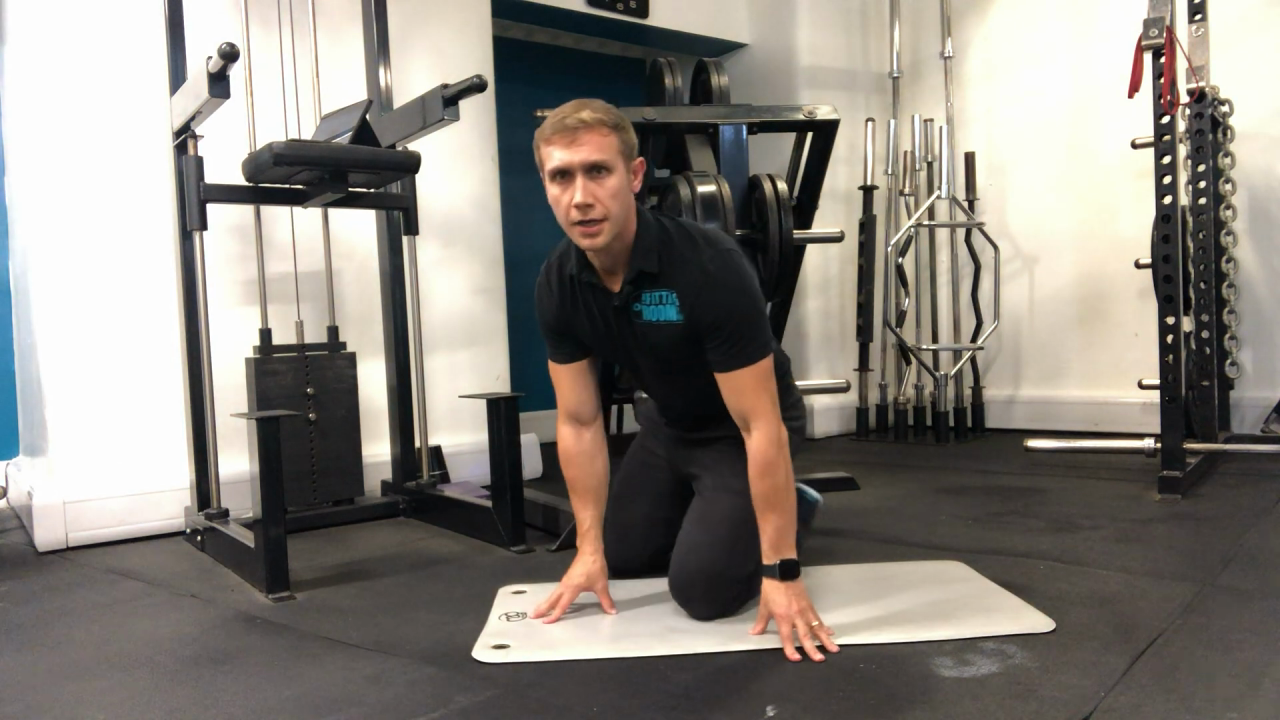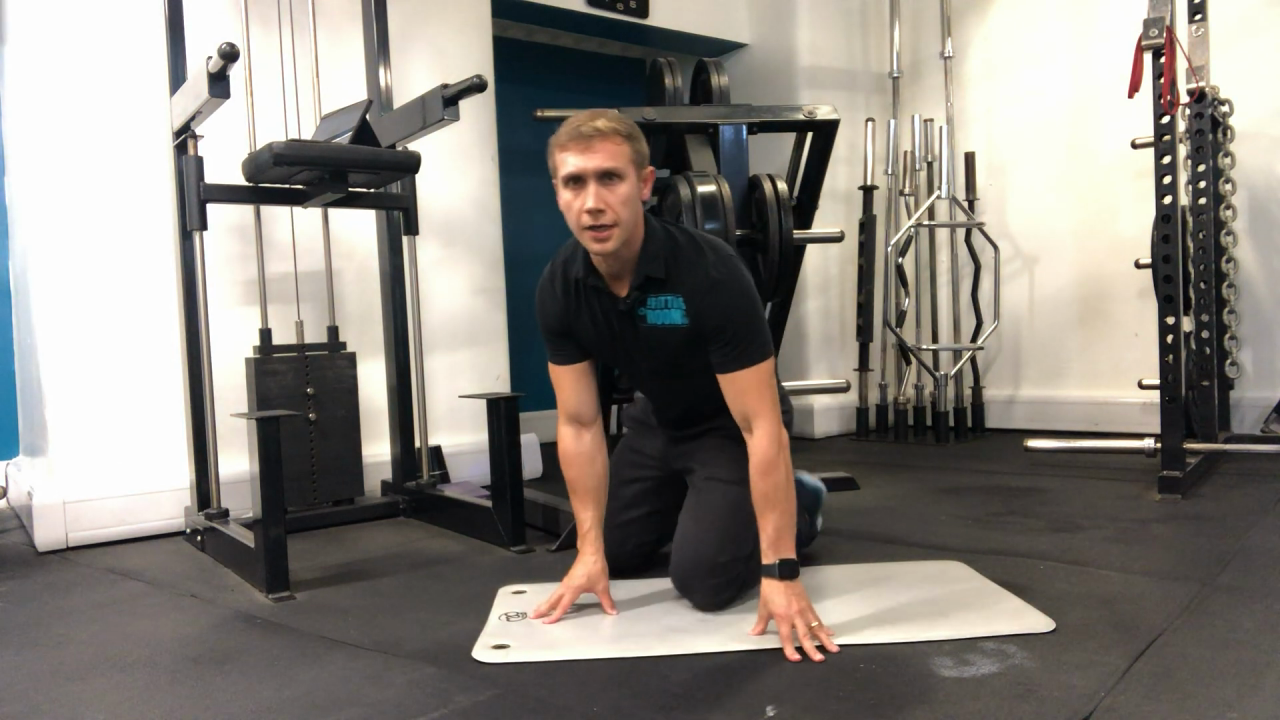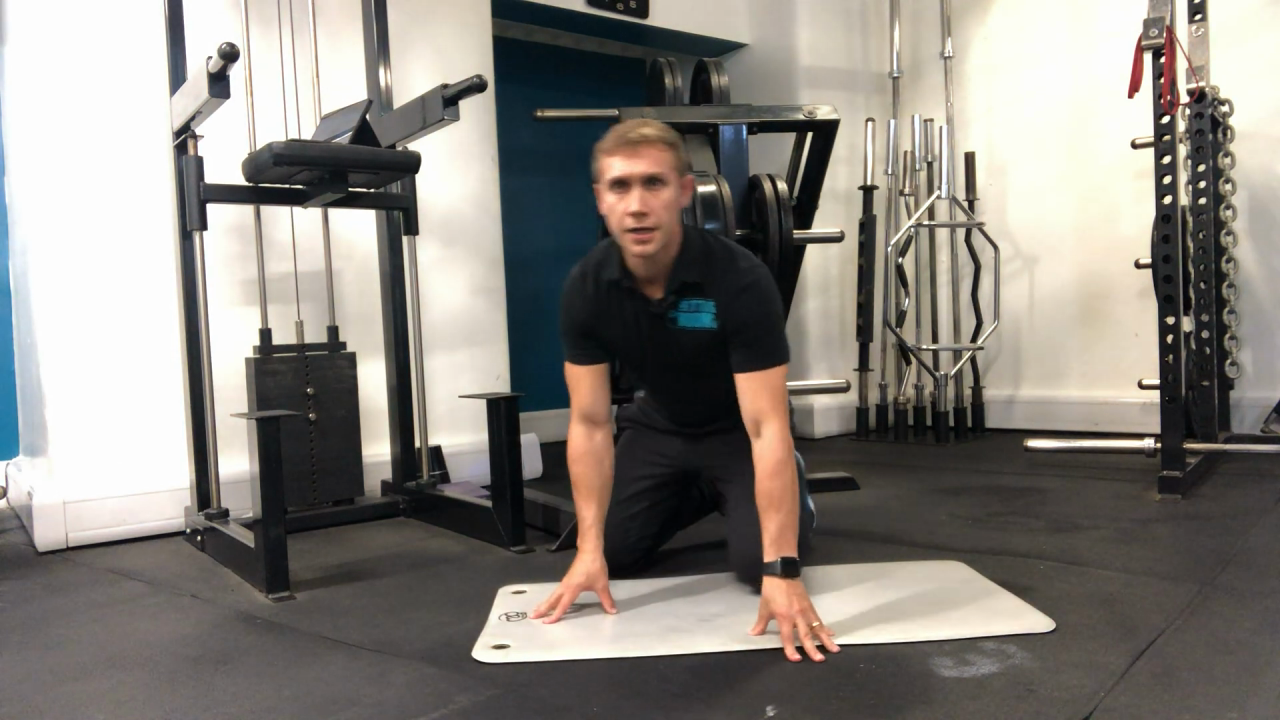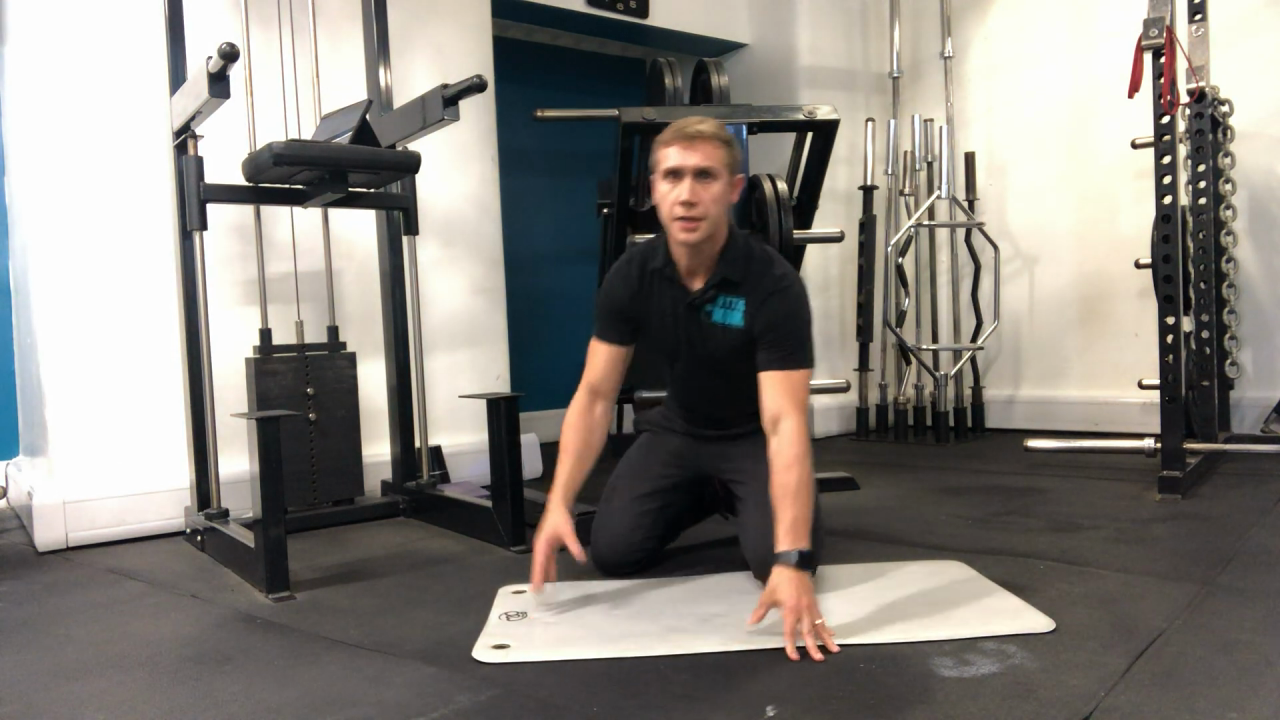
dt=0.2s
person 1, frame 1
left shoulder: (709, 268)
right shoulder: (556, 285)
left elbow: (760, 427)
right elbow: (579, 423)
left wrist: (782, 572)
right wrist: (589, 550)
left hip: (740, 433)
right hip: (669, 426)
left knee: (702, 588)
right knee: (621, 559)
left ankle: (788, 507)
right ankle: (701, 508)
person 1, frame 2
left shoulder: (711, 274)
right shoulder: (558, 287)
left elbow: (761, 427)
right elbow: (579, 424)
left wrist: (779, 572)
right wrist: (590, 550)
left hip: (730, 428)
right hip: (657, 424)
left knee: (703, 579)
right knee: (617, 556)
left ankle: (795, 504)
right ankle: (701, 503)
person 1, frame 3
left shoulder: (739, 279)
right shoulder: (585, 287)
left elbow: (767, 428)
right elbow: (590, 423)
left wrist: (783, 569)
right wrist: (589, 548)
left hip: (737, 429)
right hip: (659, 426)
left knee: (755, 565)
right knee: (614, 554)
left ankle: (786, 503)
right ankle: (701, 494)
person 1, frame 4
left shoulder: (774, 286)
right shoulder: (630, 276)
left elbow: (785, 424)
right elbow: (595, 396)
left wrist: (793, 562)
right wrist: (559, 504)
left hip: (755, 436)
right hip: (680, 429)
left knee: (773, 560)
right knee: (613, 551)
left ankle: (742, 498)
right ankle: (707, 493)
